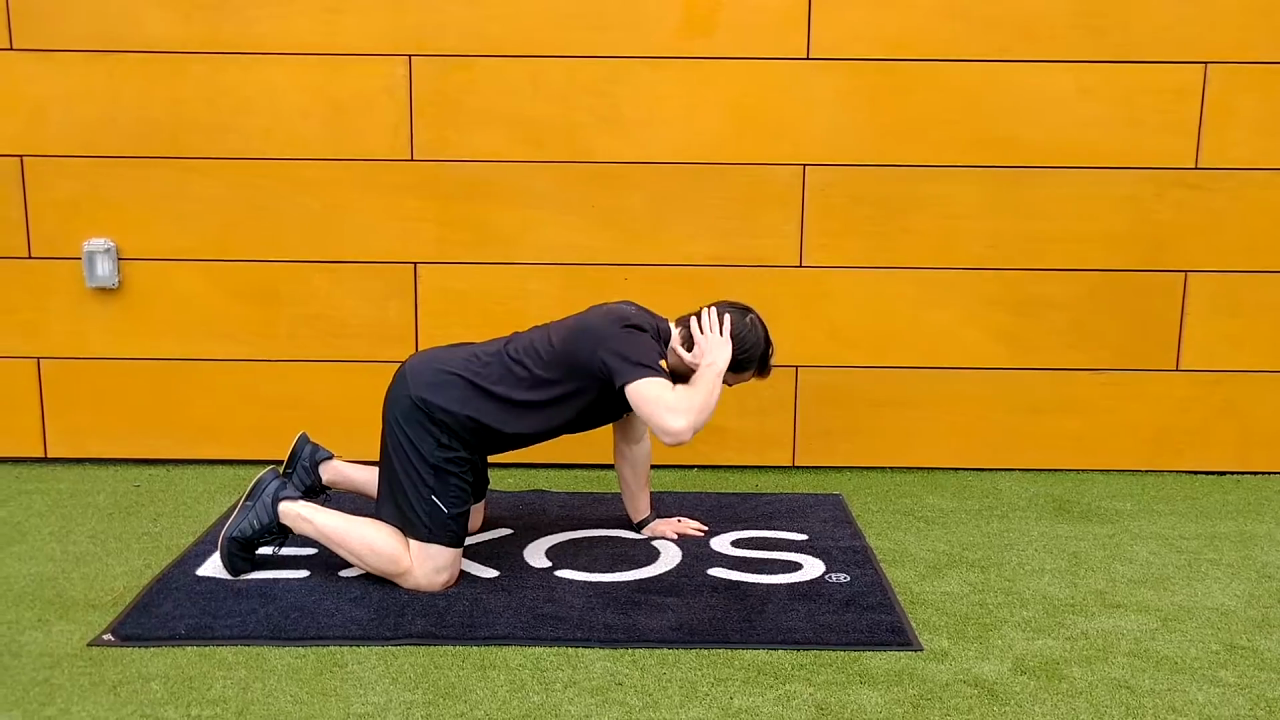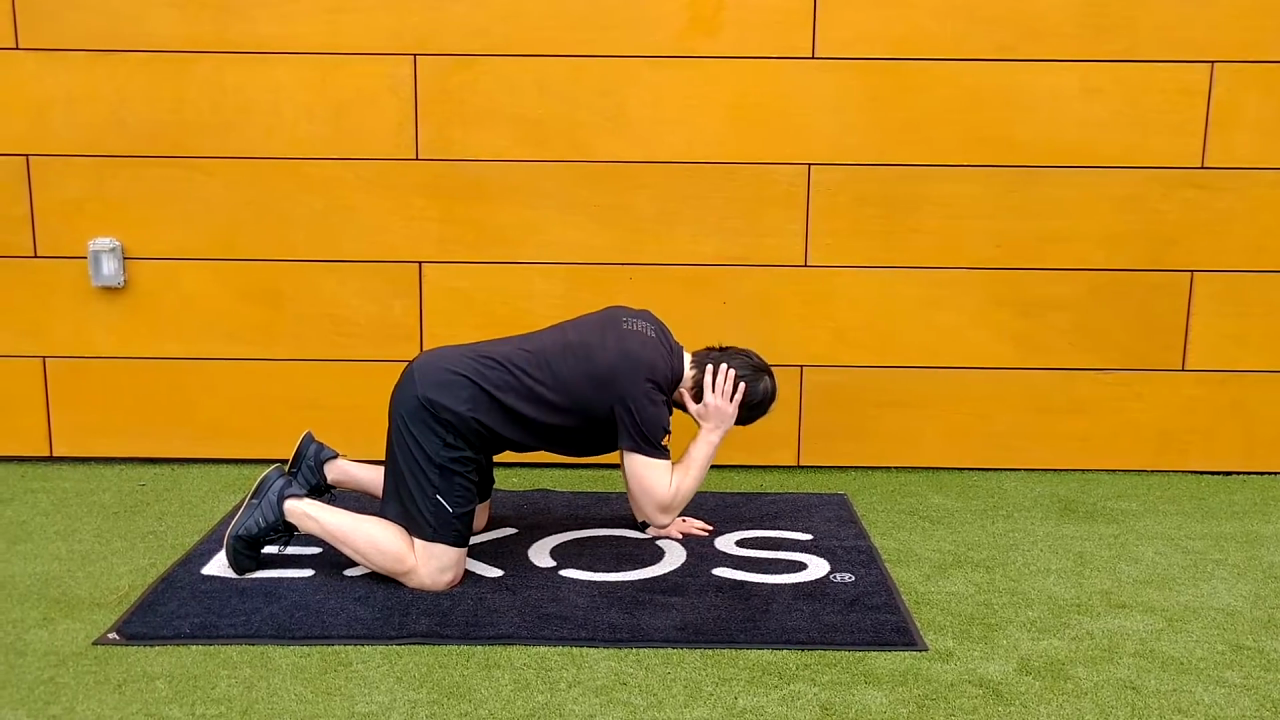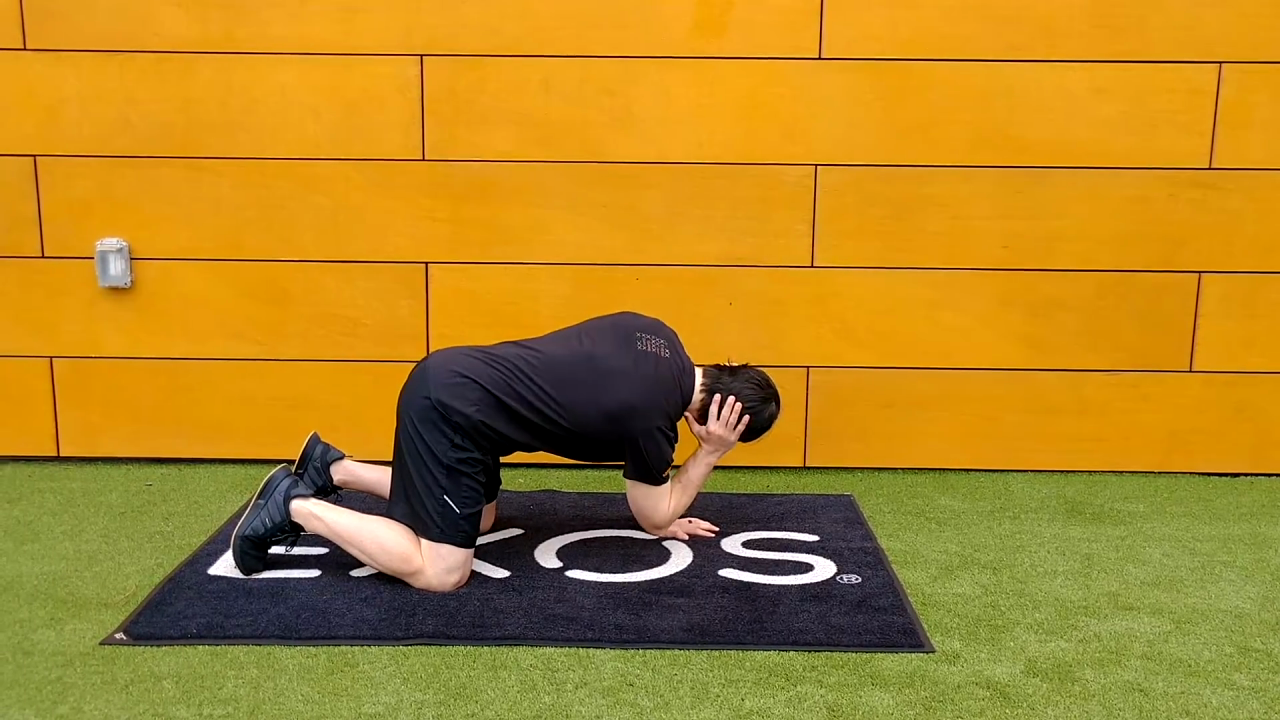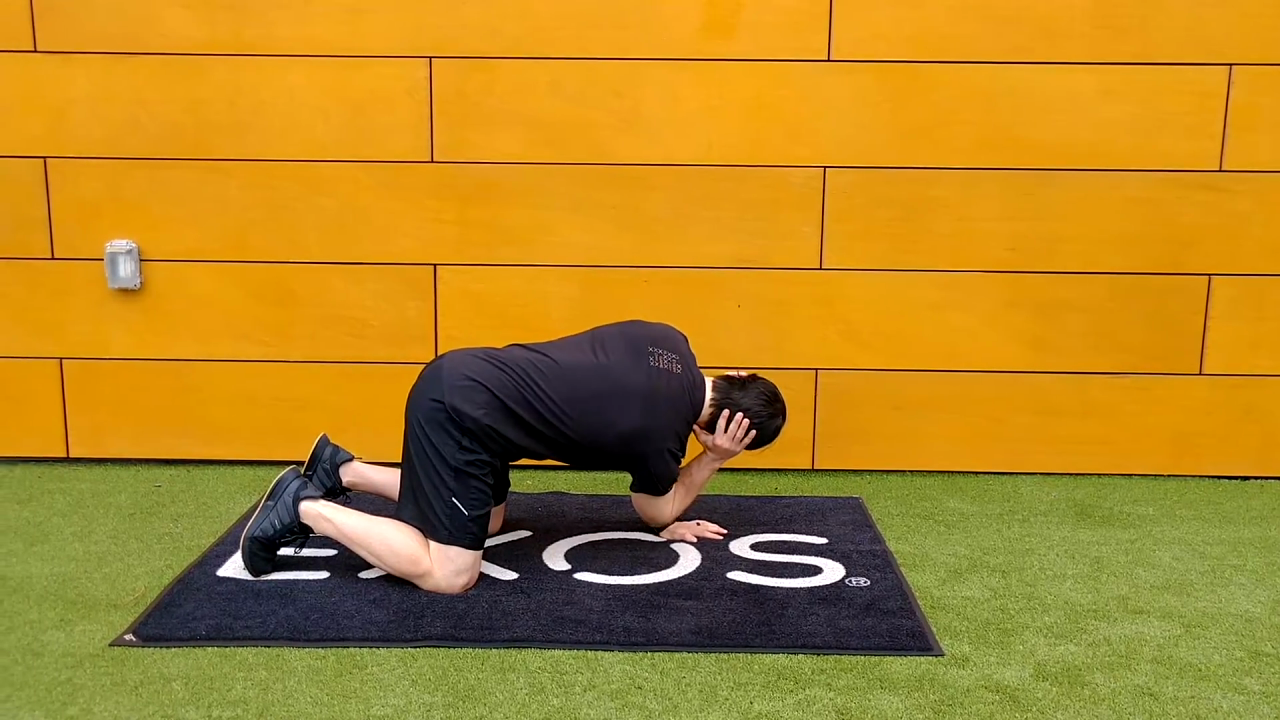
dt=0.4s
person 1, frame 1
left shoulder: (640, 332)
right shoulder: (634, 341)
left elbow: (632, 433)
right elbow: (676, 426)
left wrist: (644, 519)
right wrist: (713, 365)
left hip: (441, 391)
right hip: (433, 408)
left knee: (468, 521)
right knee: (430, 571)
left ankle: (321, 469)
right ankle: (283, 508)
person 1, frame 2
left shoulder: (652, 338)
right shoulder: (644, 387)
left elbow: (633, 442)
right elbow: (663, 506)
left wrist: (647, 522)
right wrist: (713, 433)
left hip: (443, 384)
right hip: (441, 409)
left knee: (471, 519)
right knee: (435, 572)
left ankle: (325, 468)
right ankle: (288, 506)
person 1, frame 3
left shoulder: (660, 340)
right shoulder: (651, 415)
right elbow: (655, 518)
left wrist: (666, 517)
right wrist: (711, 454)
left hip: (450, 380)
right hip: (449, 411)
left knee: (478, 519)
right knee: (442, 571)
left ankle: (332, 468)
right ankle: (295, 504)
person 1, frame 4
left shoulder: (670, 345)
right shoulder: (660, 432)
right elbow: (657, 512)
left wrist: (673, 522)
right wrist: (714, 461)
left hip: (459, 380)
right hip: (459, 414)
left knee: (487, 520)
right knee: (450, 574)
left ankle: (341, 469)
right ankle: (304, 506)
